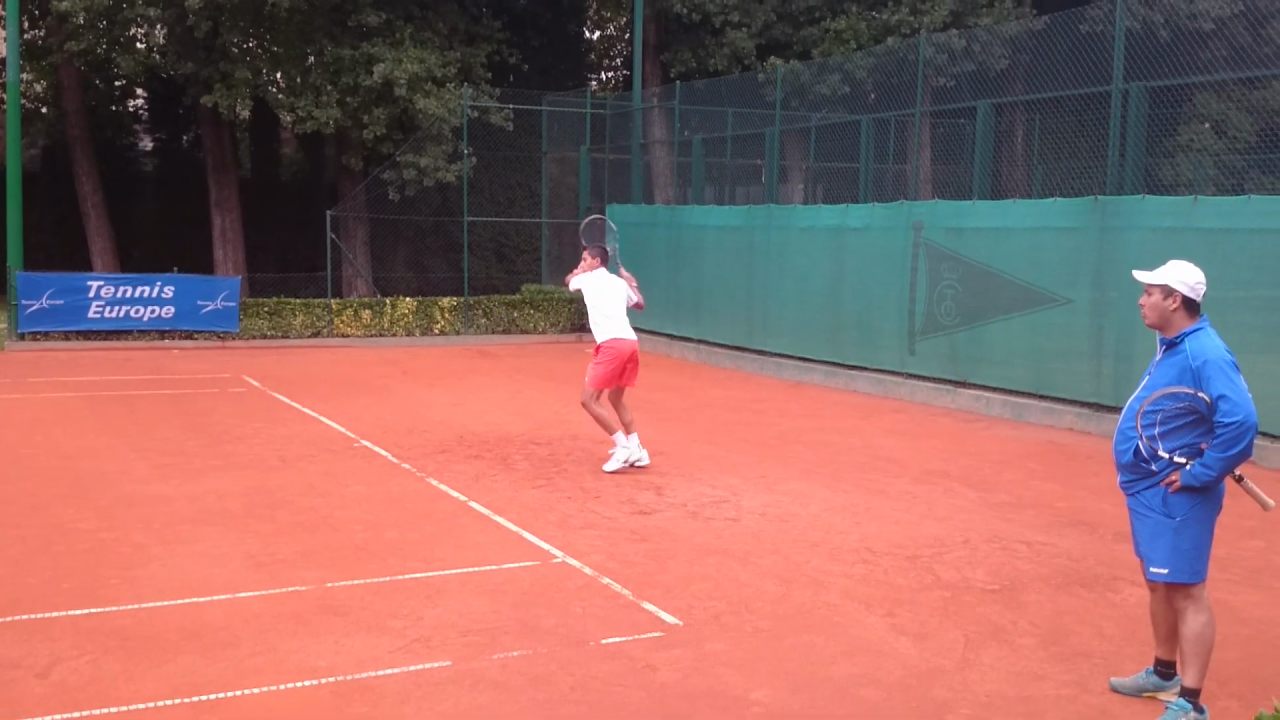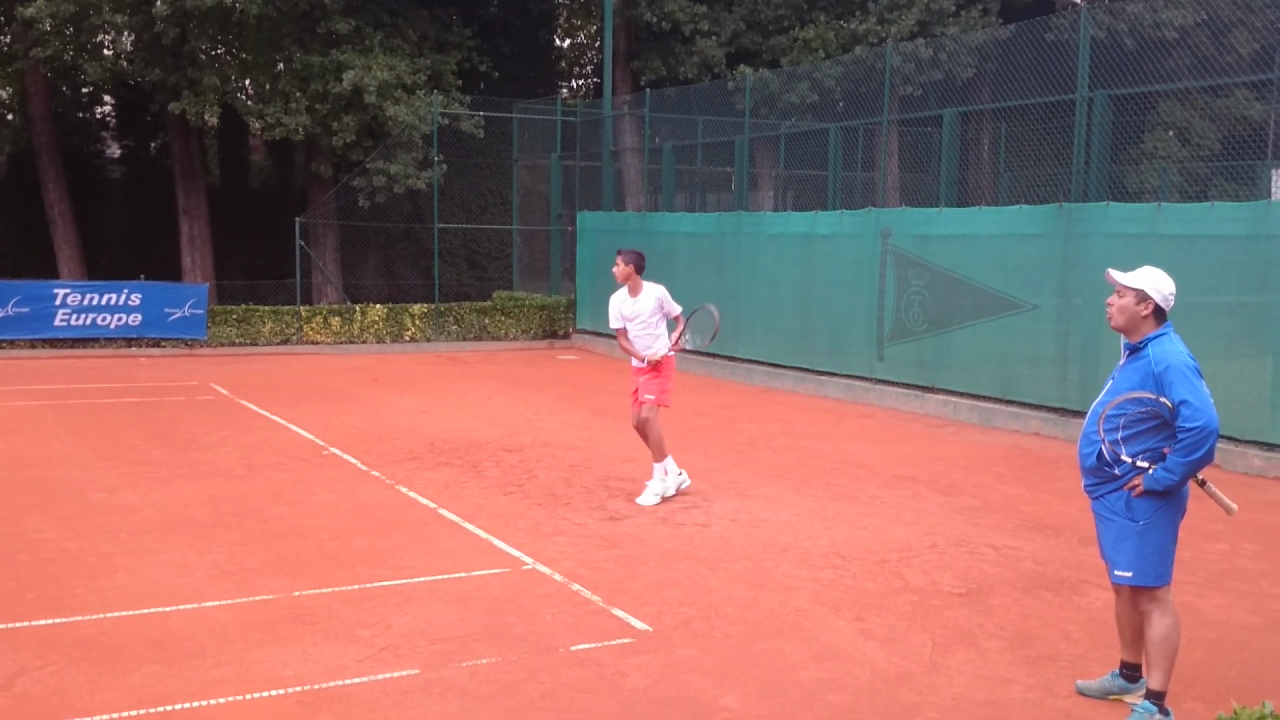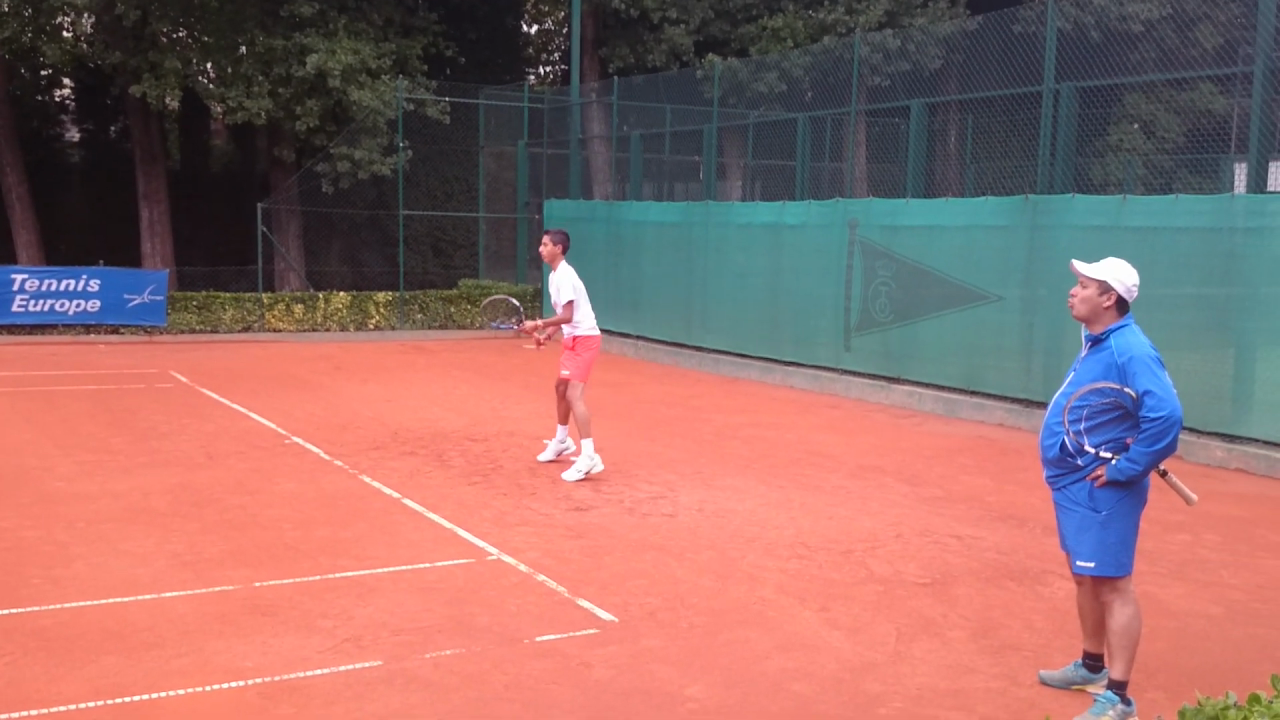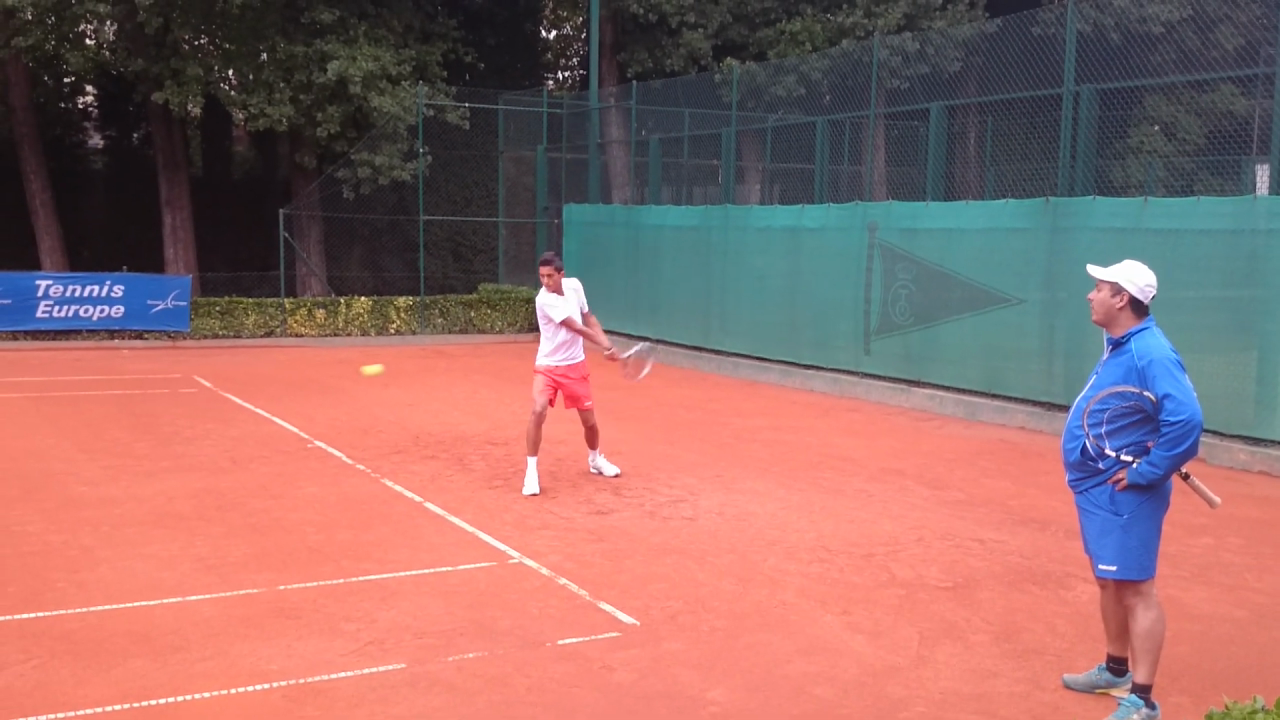
dt=1s
person 1, frame 1
left shoulder: (1204, 354)
right shoulder: (1171, 348)
left elbow: (1240, 422)
left wrist: (1198, 474)
left hip: (1175, 497)
right hip: (1149, 490)
left knee: (1185, 593)
right knee: (1160, 586)
right ankle: (1164, 674)
person 1, frame 2
left shoulder: (1167, 359)
right shoulder: (1136, 353)
left elbow: (1202, 426)
left wrist: (1161, 478)
left hip: (1139, 500)
right hip: (1114, 493)
left knee: (1150, 595)
right knee: (1125, 589)
right ankle: (1129, 677)
person 1, frame 3
left shoulder: (1130, 350)
right shoulder: (1095, 344)
left elbow: (1165, 416)
left wrist: (1124, 469)
left hip: (1100, 491)
right hip: (1074, 485)
left knee: (1111, 587)
right knee: (1086, 579)
right ankle: (1092, 667)
person 1, frame 4
left shoulder: (1150, 353)
right shoulder: (1118, 347)
left elbow: (1185, 420)
left wrist: (1145, 473)
left hip: (1123, 494)
right hip: (1098, 489)
left knee: (1135, 590)
right knee: (1109, 583)
right ankle: (1116, 671)
person 2, frame 1
left shoulder: (587, 279)
right shoulder: (620, 282)
left elbow: (568, 280)
right elbow: (640, 305)
right wrist: (633, 284)
left hip: (611, 344)
right hip: (630, 343)
left knee: (588, 399)
right knee: (616, 398)
left ankle: (623, 446)
right ankle: (635, 449)
person 2, frame 2
left shoulder: (658, 292)
right shoulder: (617, 300)
left elbow: (680, 320)
right elbow: (622, 339)
left wrist: (673, 340)
right wrist: (643, 356)
left hip: (661, 364)
right hip: (639, 366)
left knee: (647, 417)
right knee: (638, 422)
left ankle: (659, 480)
right ankle: (675, 474)
person 2, frame 3
left shoulder: (564, 275)
right shoulder: (554, 276)
left elbow: (568, 316)
left wrist: (538, 325)
right wrist: (547, 333)
left hip: (584, 338)
right hip: (574, 338)
left knee: (573, 395)
right knee: (561, 388)
left ankle: (589, 457)
right ankle: (562, 440)
person 2, frame 4
left shoulder: (574, 286)
right shoulder: (544, 299)
left elbow: (588, 318)
right elbow: (575, 328)
left wrist: (604, 342)
right wrist: (602, 344)
left hip: (575, 366)
right hip: (547, 367)
left knee: (590, 421)
right knee: (537, 412)
left ankle: (595, 459)
right ankle: (532, 473)
